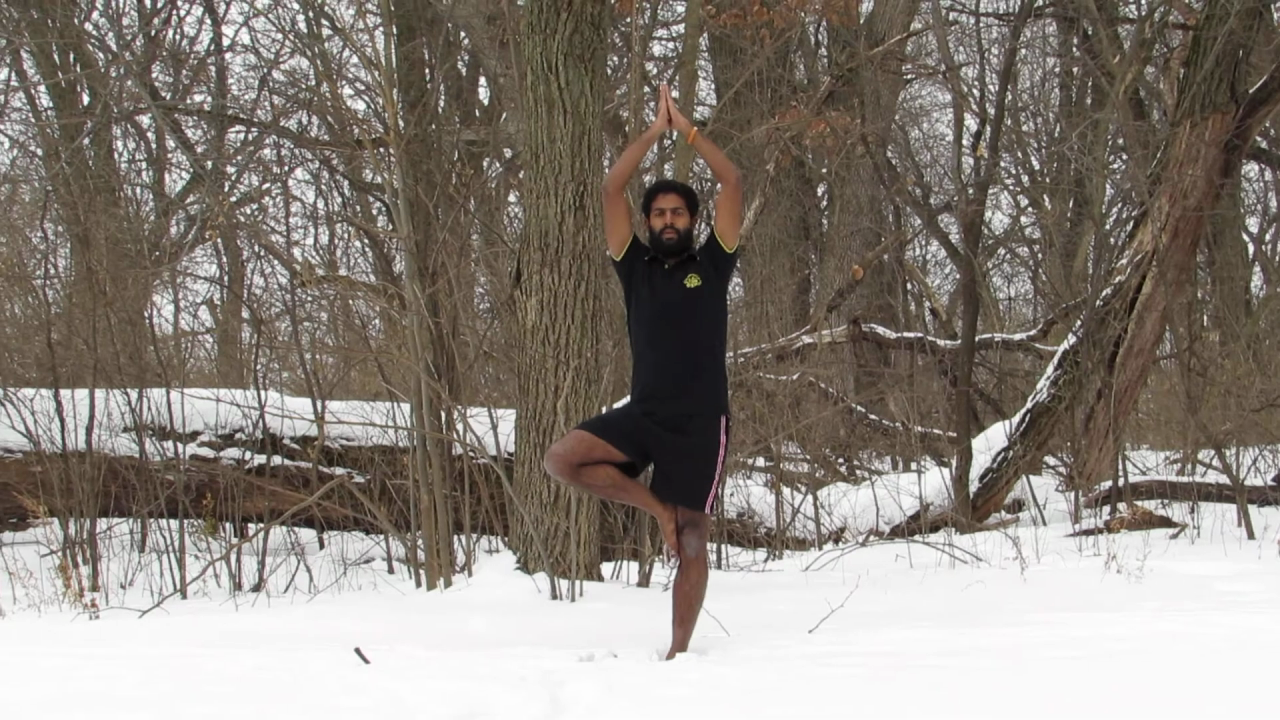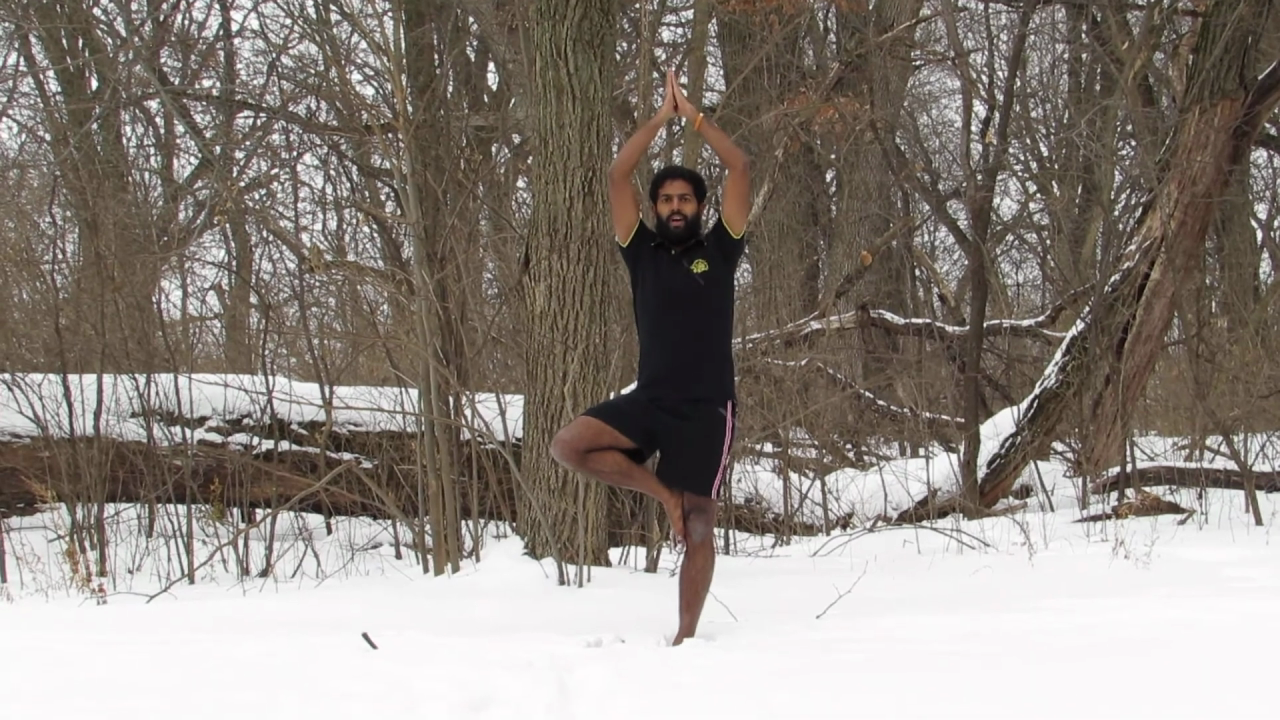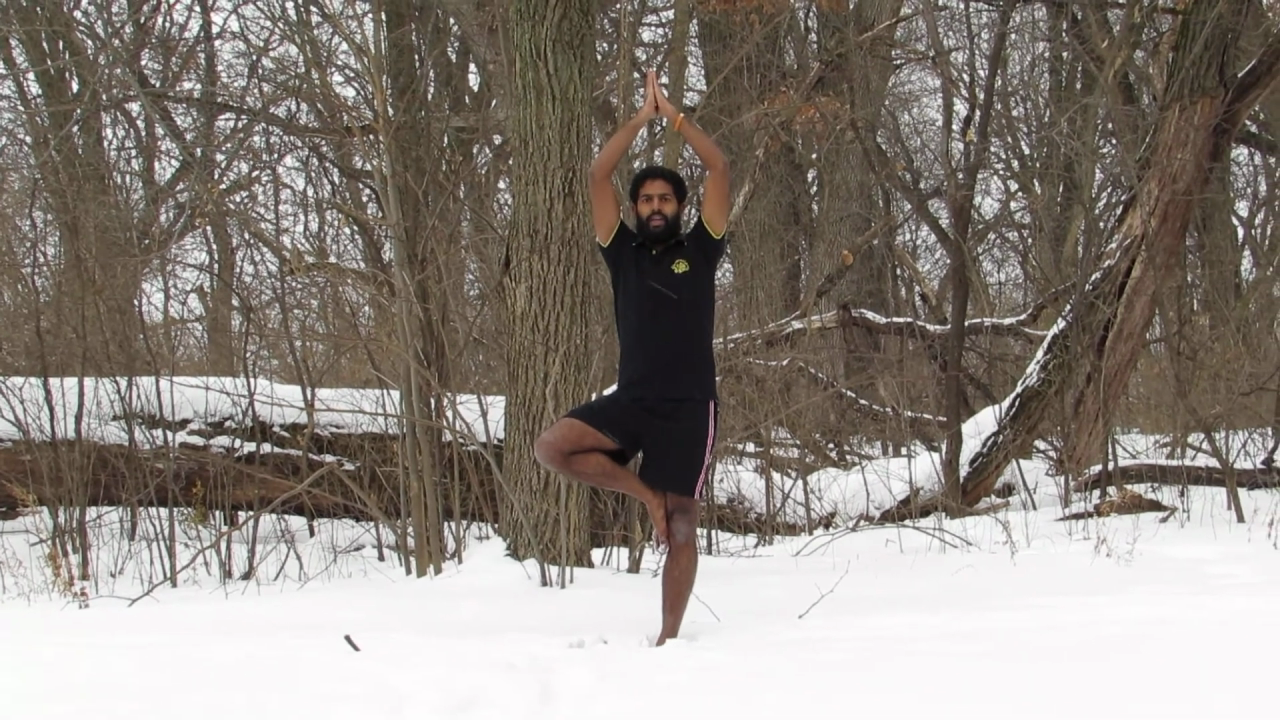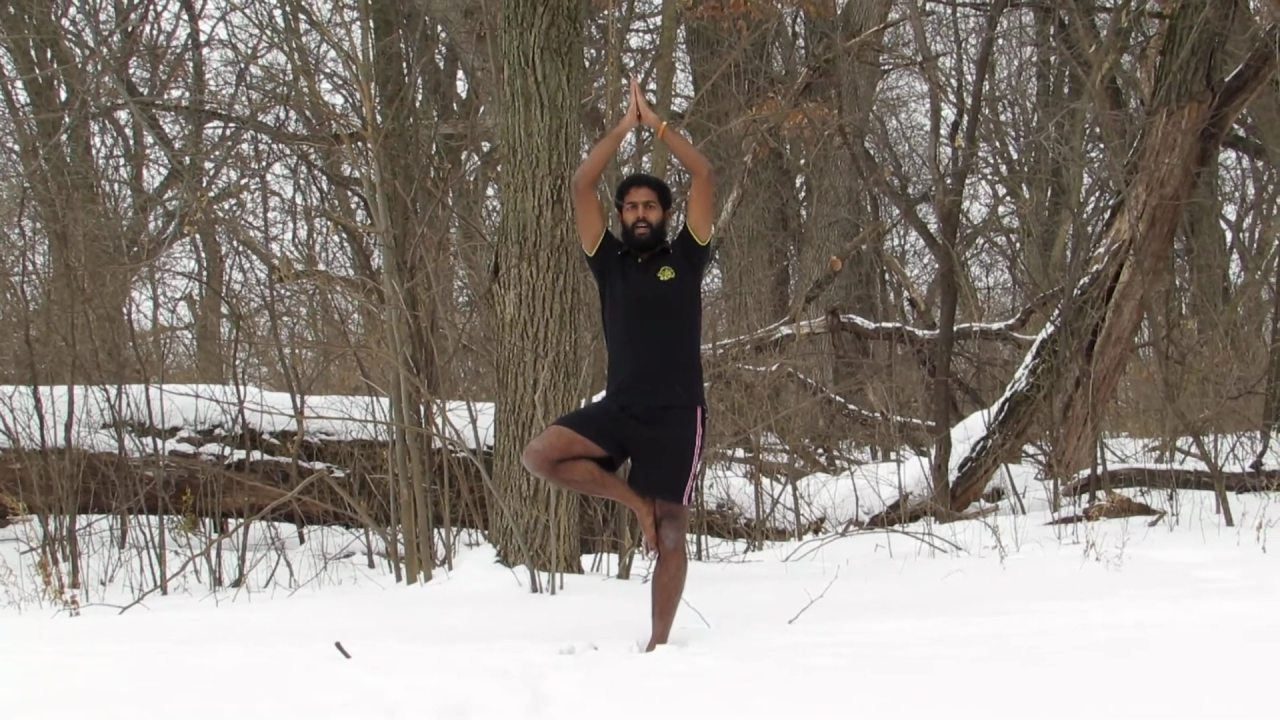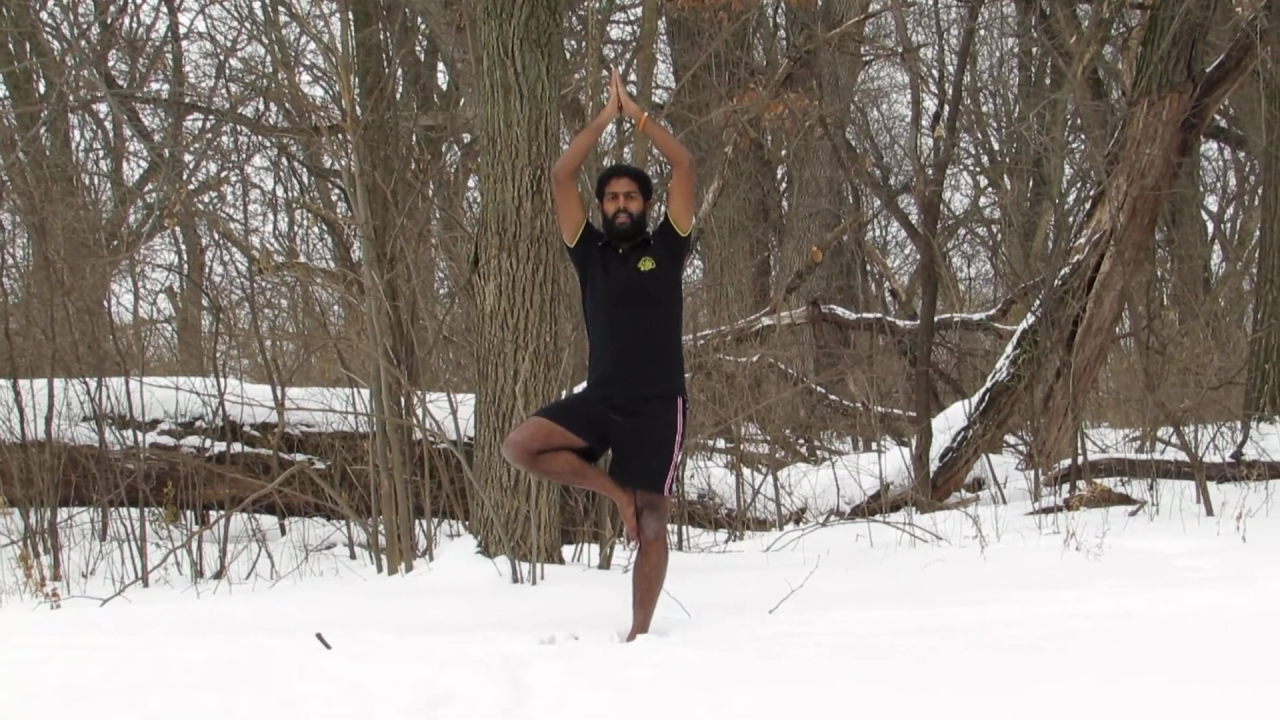
dt=1s
person 1, frame 1
left shoulder: (712, 266)
right shoulder: (635, 267)
left elbow: (732, 183)
right elbow: (610, 189)
left wrist: (687, 128)
right wrist: (653, 130)
left hip: (701, 420)
right hip: (643, 413)
left knee: (692, 541)
right knee: (561, 458)
left ankle: (680, 650)
right ankle: (657, 508)
person 1, frame 2
left shoulder: (719, 251)
right shoulder: (642, 252)
left elbow: (740, 169)
right elbow: (617, 176)
left wrist: (693, 115)
right wrist: (659, 116)
left hip: (707, 406)
right hip: (649, 399)
left knee: (699, 526)
right knee: (567, 445)
left ankle: (686, 636)
right ankle: (663, 493)
person 1, frame 3
left shoulder: (699, 251)
right shoulder: (623, 253)
left elbow: (720, 169)
right elbow: (597, 175)
left wrist: (674, 115)
right wrist: (640, 117)
left hip: (690, 405)
right hip: (631, 399)
left knee: (682, 525)
right knee: (550, 446)
left ankle: (669, 637)
right ankle: (646, 494)
person 1, frame 4
left shoulder: (685, 259)
right shoulder: (608, 262)
left elbow: (704, 177)
right elbow: (581, 185)
left wrist: (656, 123)
right wrist: (623, 126)
left hip: (677, 412)
right hip: (619, 406)
left knee: (671, 530)
right knee: (538, 454)
left ankle: (659, 642)
right ankle: (635, 501)
person 1, frame 5
left shoulder: (666, 249)
right shoulder: (589, 253)
left elbow: (685, 167)
right elbow: (561, 176)
left wrist: (637, 113)
right wrist: (603, 117)
left hip: (658, 402)
right hip: (600, 397)
left knee: (653, 520)
right knee: (519, 447)
left ankle: (640, 632)
right ankle: (616, 492)
